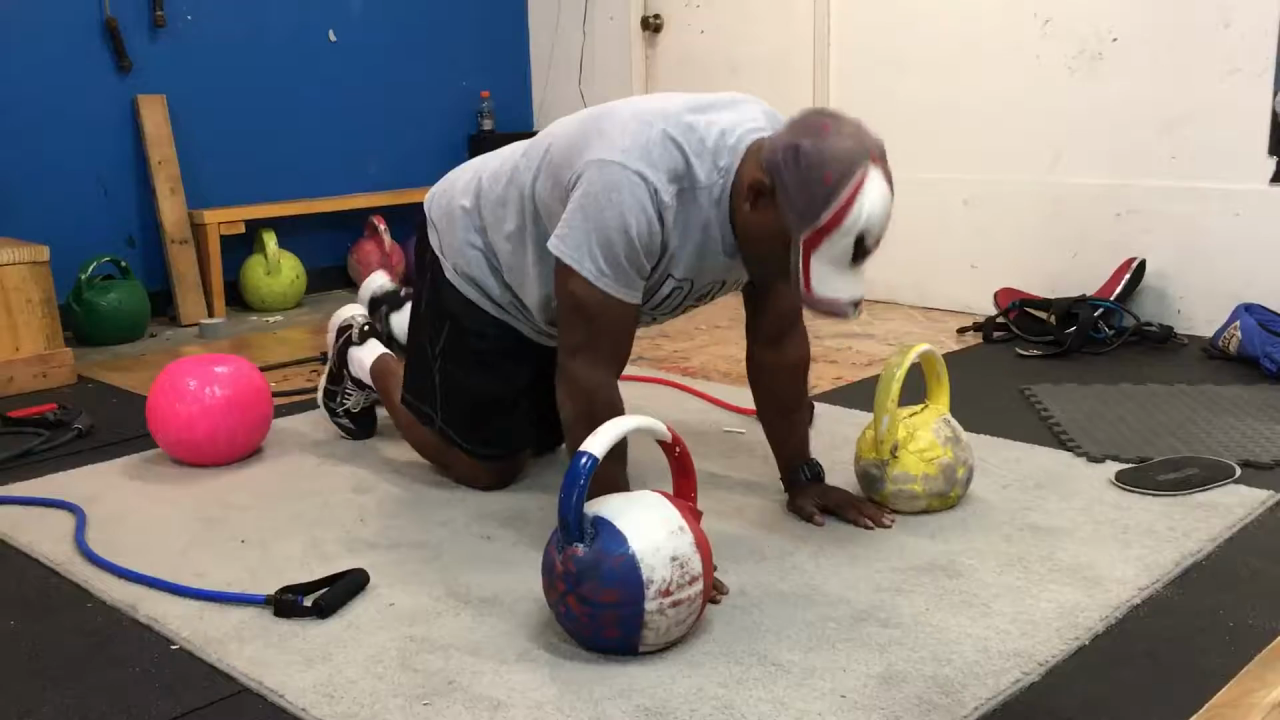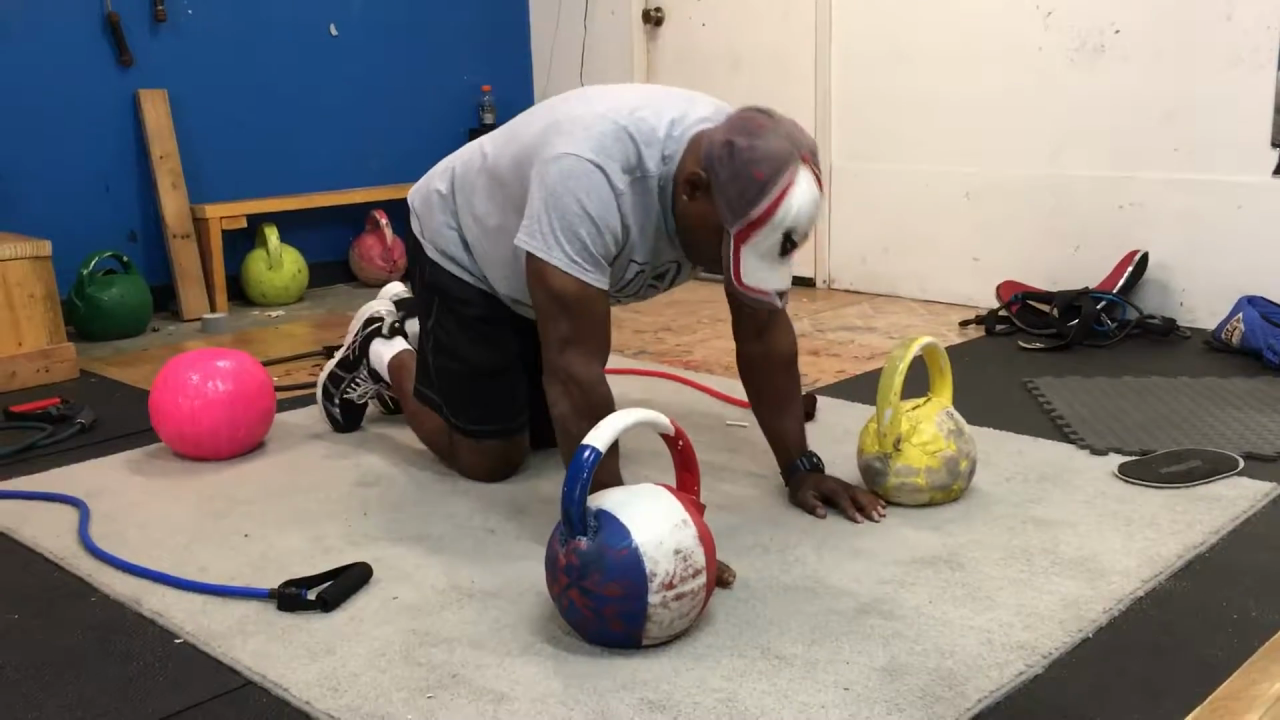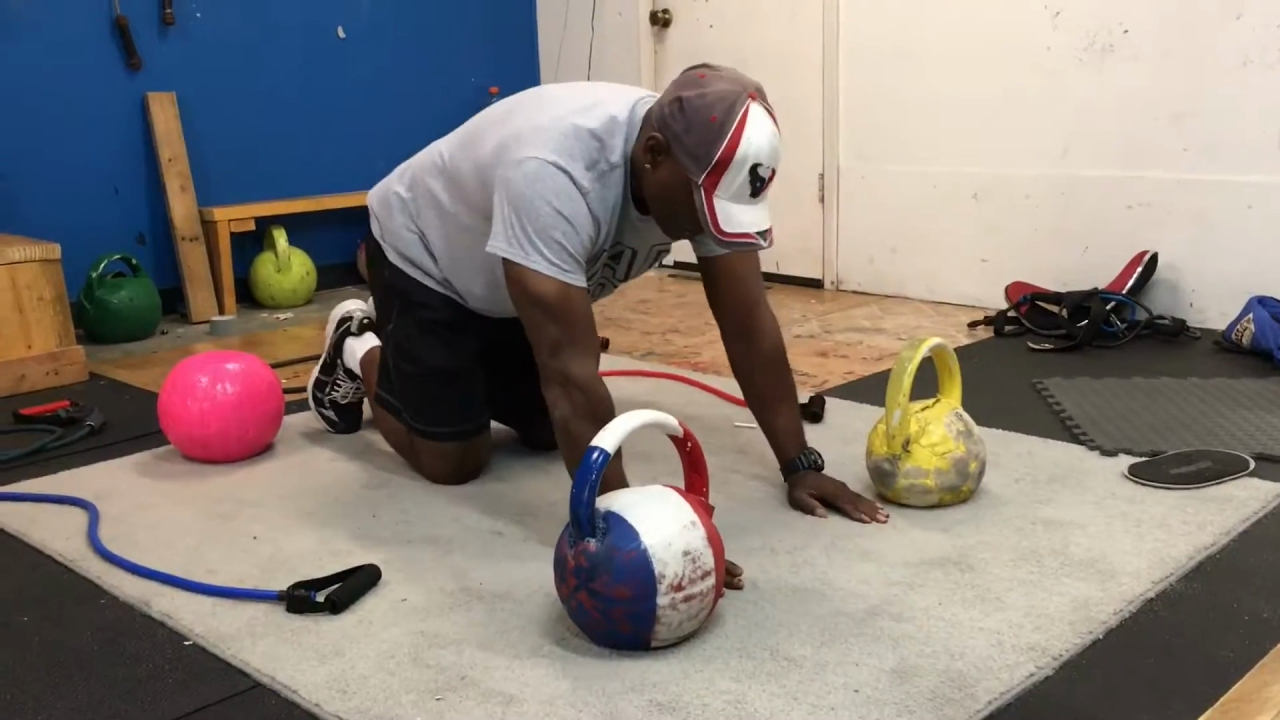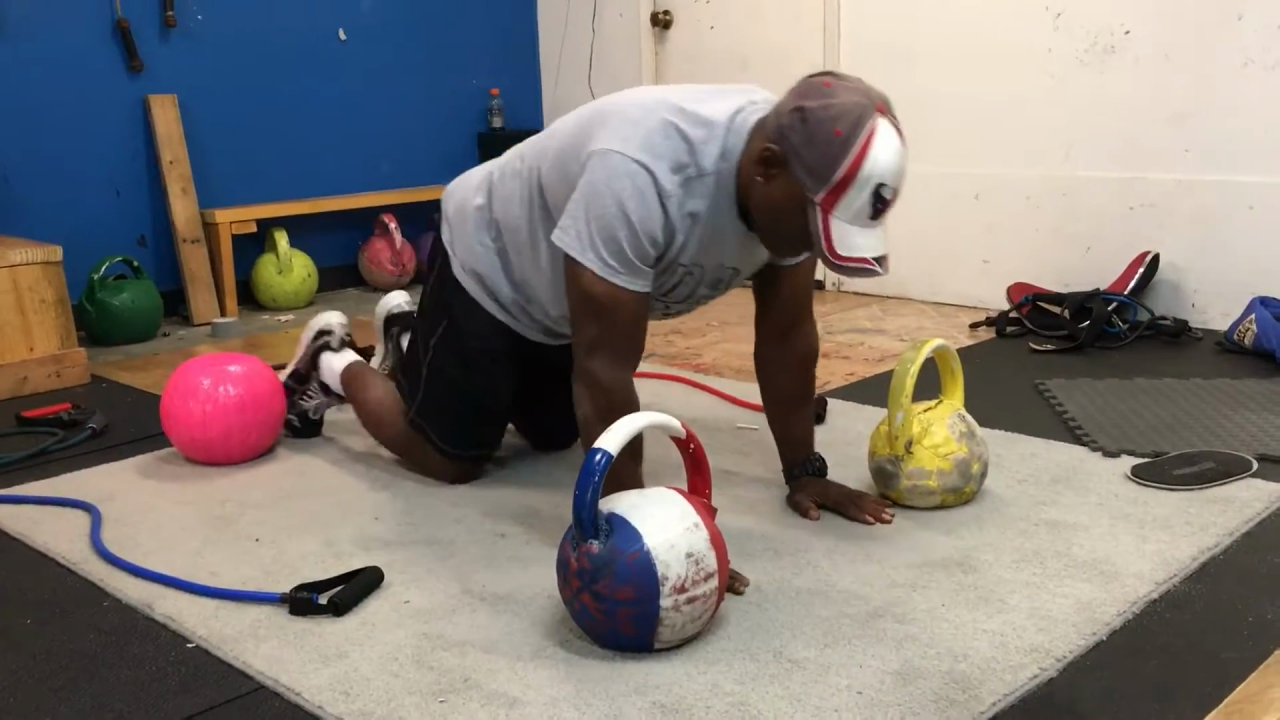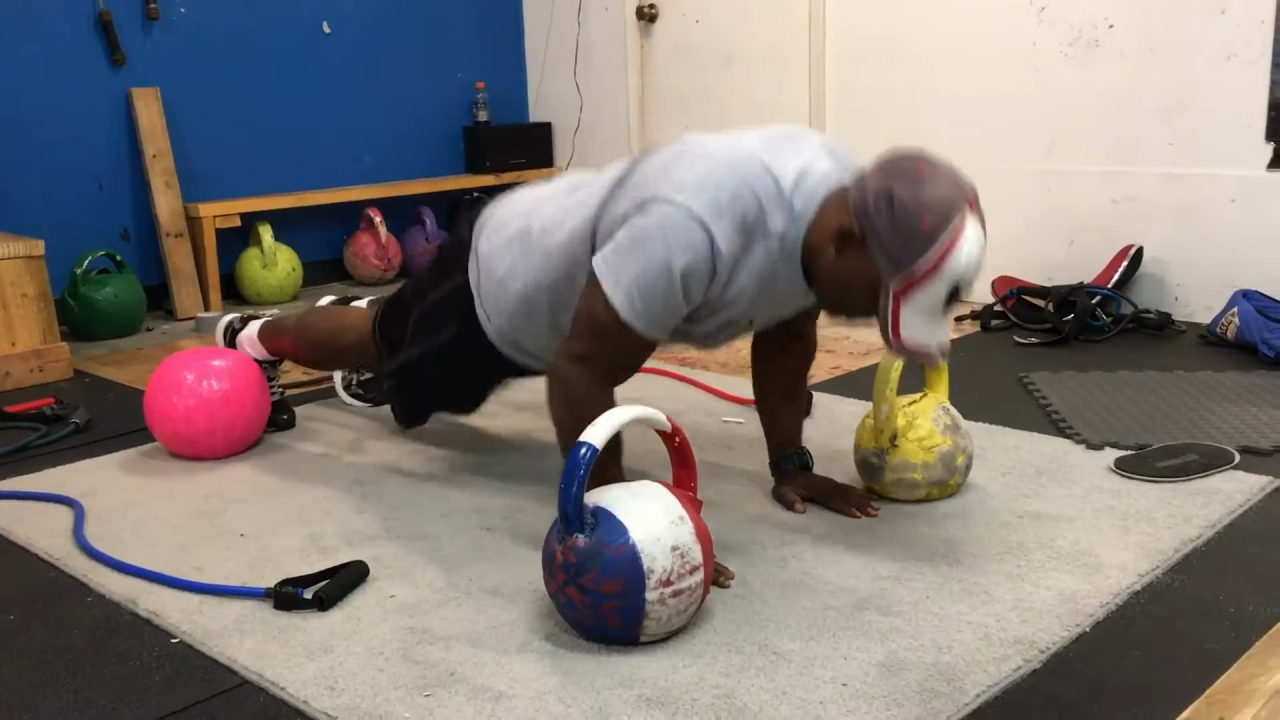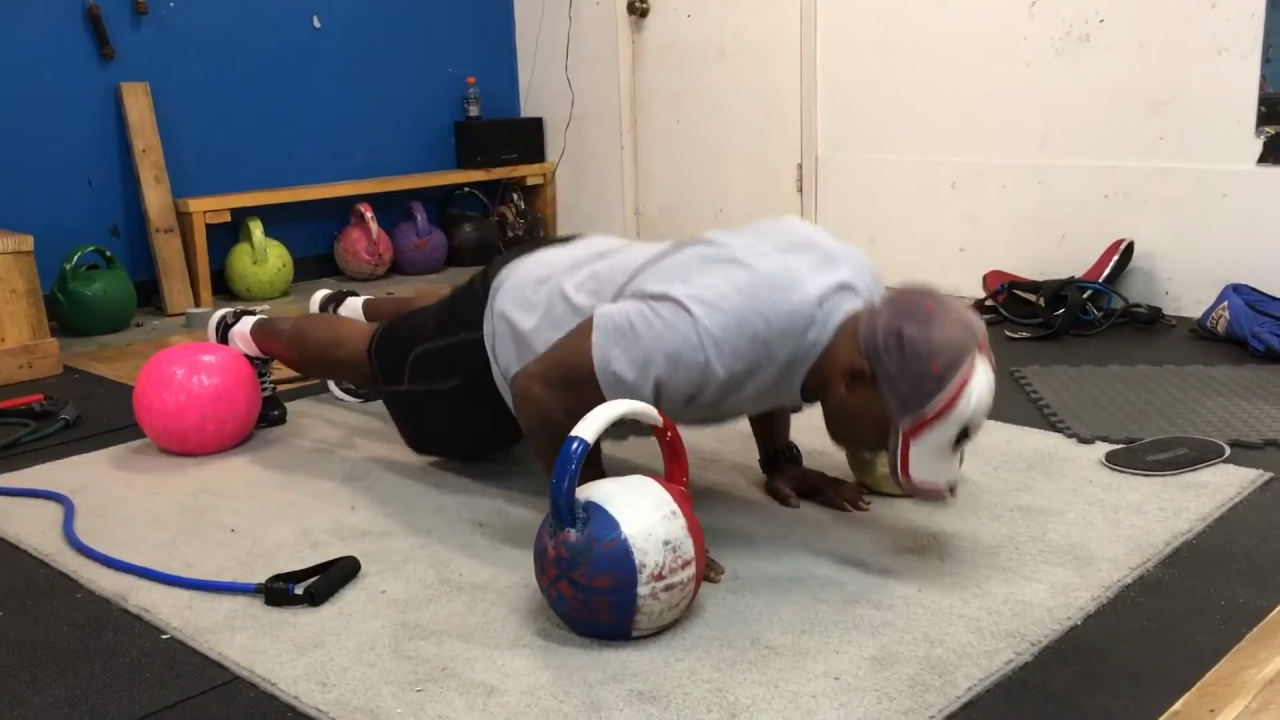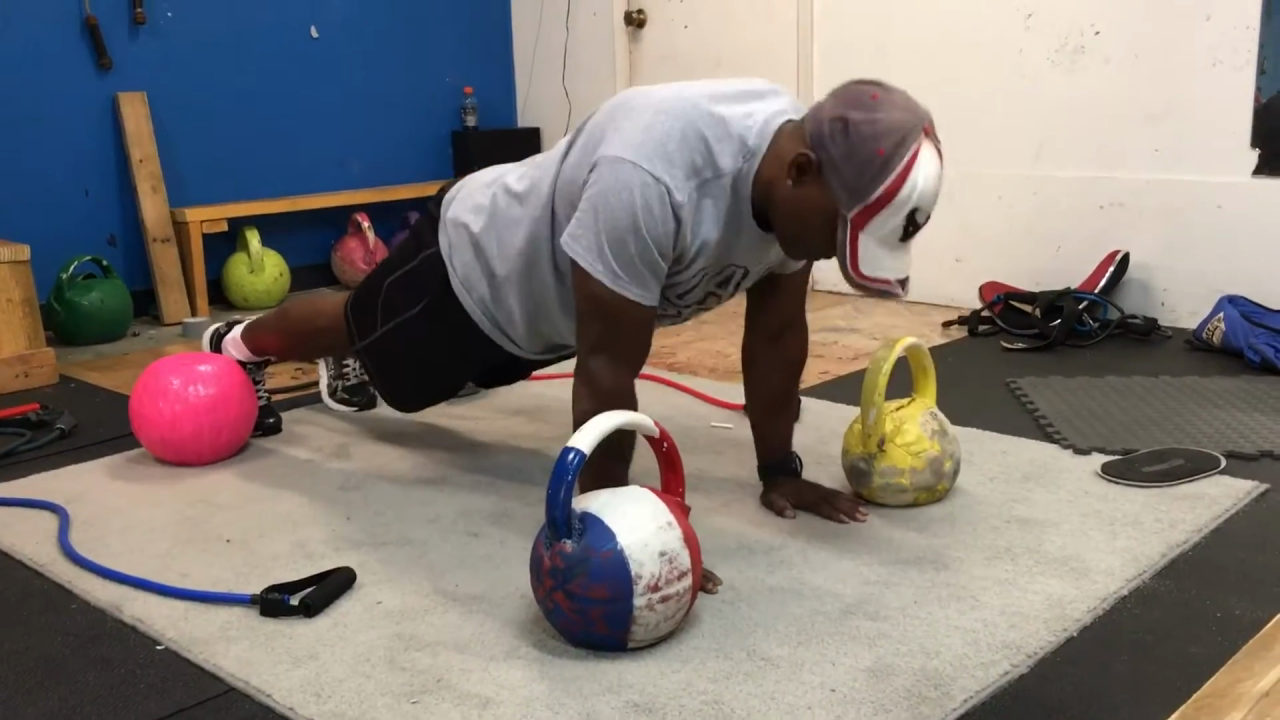
dt=0.5s
person 1, frame 1
left shoulder: (789, 182)
right shoulder: (638, 185)
left elbow: (776, 345)
right elbow: (590, 376)
left wrist: (802, 478)
left hip: (549, 264)
right hip: (480, 254)
left knee: (548, 436)
right knee: (487, 466)
left ankle: (398, 318)
right ankle: (363, 357)
person 1, frame 2
left shoulder: (750, 185)
right shoulder: (591, 177)
left elbow: (765, 334)
right elbow: (577, 367)
left wrist: (801, 471)
left hip: (551, 273)
right hip: (465, 246)
left knee: (549, 432)
right knee: (490, 457)
left ankle: (415, 325)
right ankle: (381, 351)
person 1, frame 3
left shoulder: (711, 166)
right shoulder: (554, 173)
left elbow: (749, 326)
right elbow: (570, 370)
left wrist: (800, 465)
left hip: (509, 279)
right hip: (423, 252)
left knee: (548, 431)
right knee: (453, 460)
left ankle: (397, 334)
right ankle: (359, 351)
person 1, frame 4
left shoulder: (794, 176)
right shoulder: (644, 174)
left elbow: (787, 336)
right elbow: (605, 372)
left wrist: (803, 472)
left hip: (564, 287)
right hip: (491, 258)
left knee: (548, 434)
right knee: (447, 457)
left ankle: (408, 330)
right ankle: (333, 363)
person 1, frame 5
left shoulder: (837, 212)
right shoulder: (695, 229)
left elbow: (782, 341)
right elbow: (582, 377)
left wrist: (790, 463)
left hip: (568, 276)
right hip: (505, 280)
right knee: (392, 350)
left ankle: (352, 304)
right ankle: (254, 339)
person 1, frame 6
left shoulder: (852, 300)
right shoulder: (702, 333)
right elbow: (540, 392)
left wrist: (780, 461)
left hip: (587, 301)
right hip: (517, 344)
left knee: (437, 321)
right knee: (378, 362)
left ankle: (351, 308)
right ankle: (248, 332)
person 1, frame 7
left shoulder: (796, 174)
right shoulder: (652, 175)
left elbow: (778, 330)
right elbow: (606, 373)
left wrist: (779, 472)
left hip: (544, 282)
right hip: (475, 260)
right knee: (359, 326)
left ankle: (345, 373)
right ankle: (239, 345)
